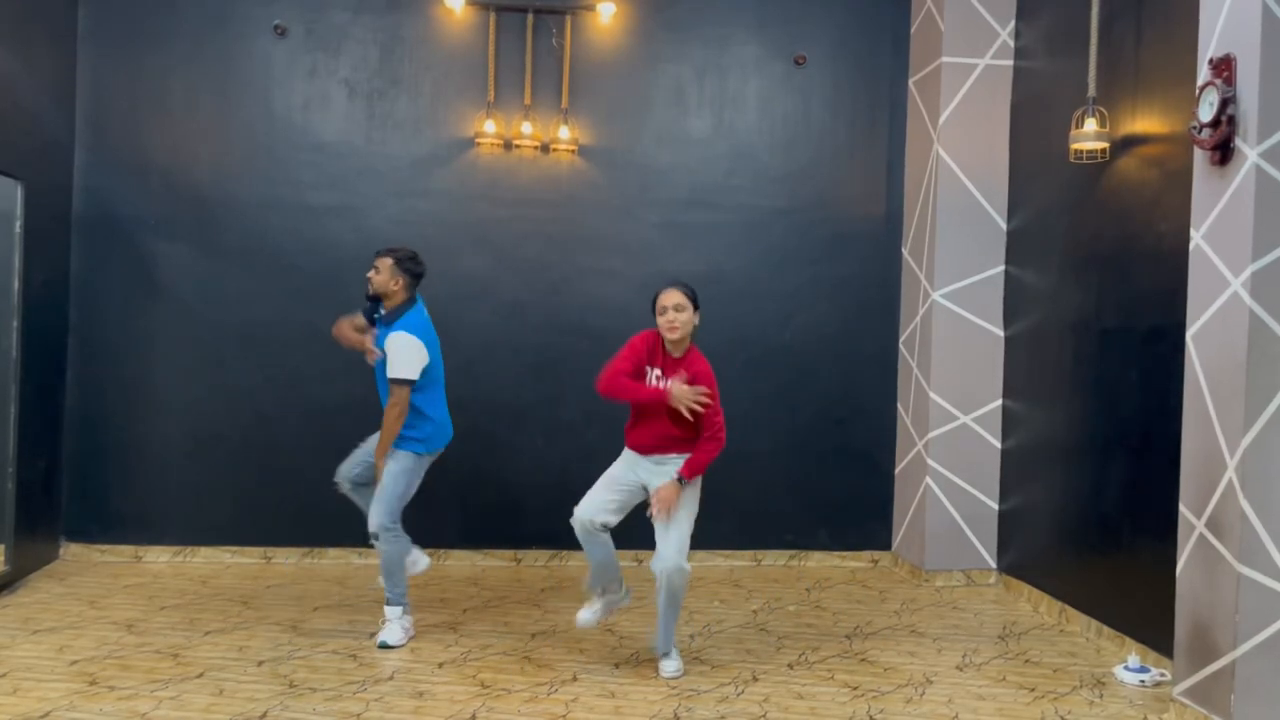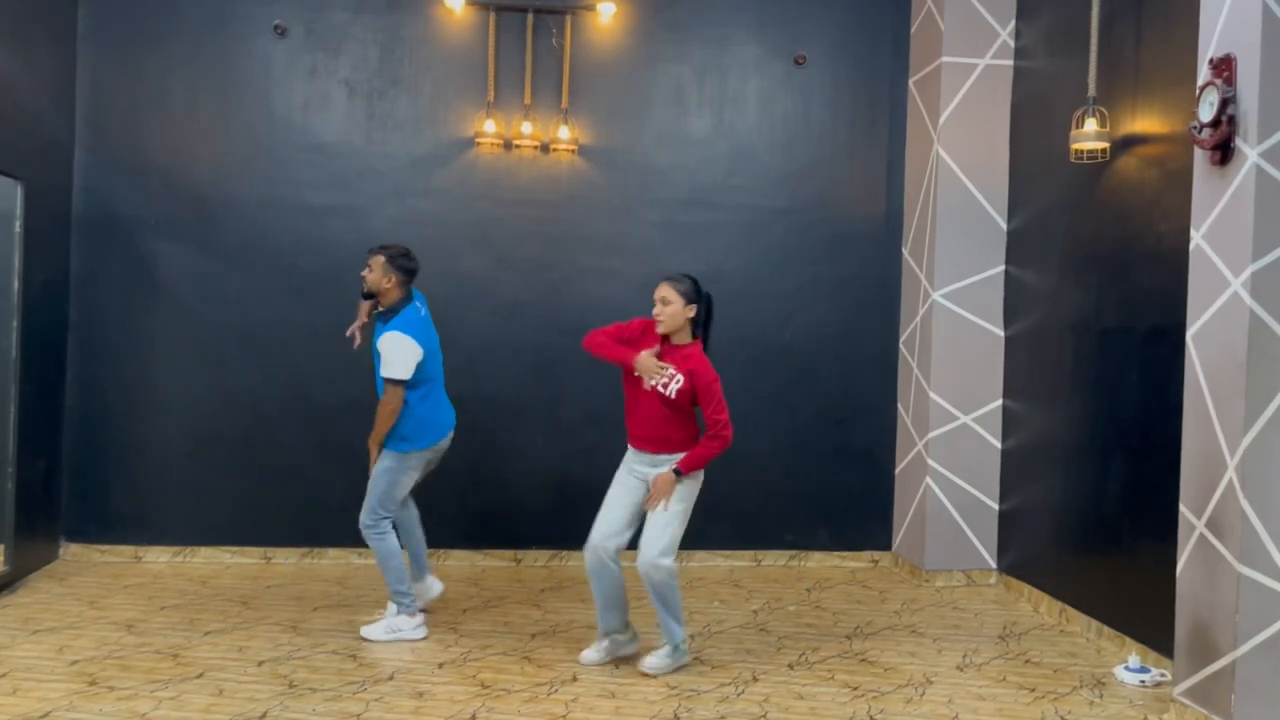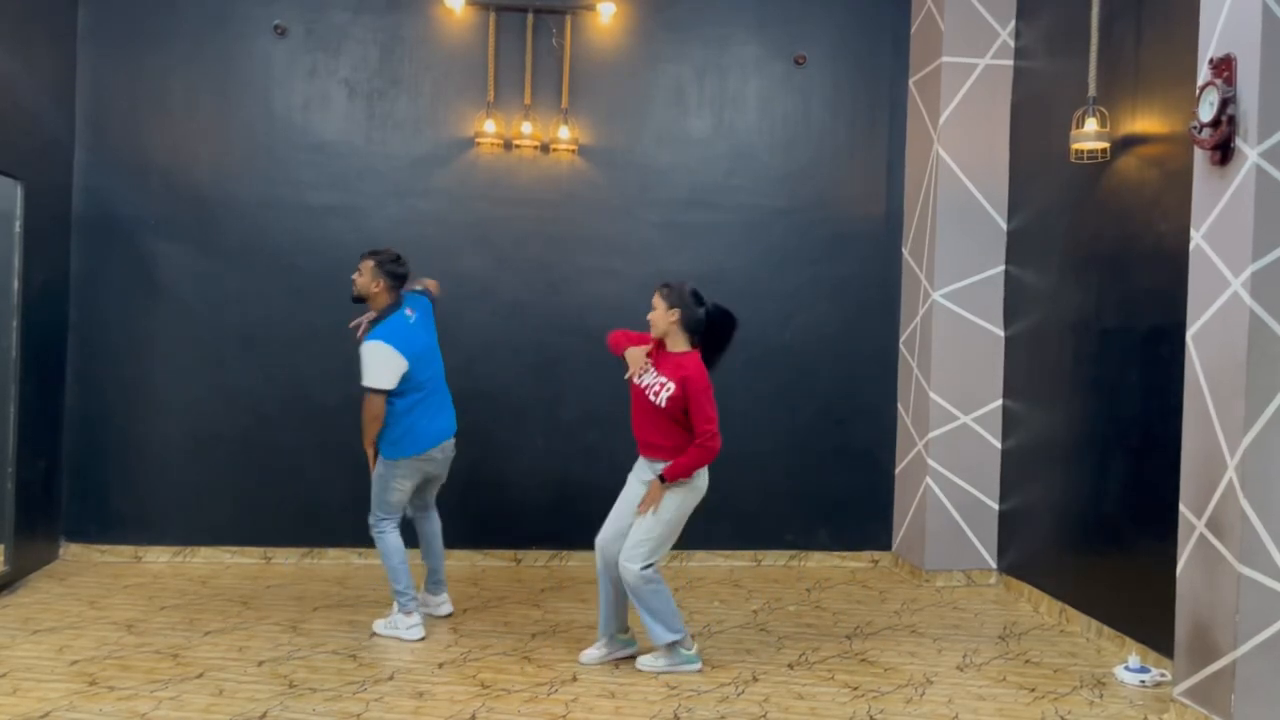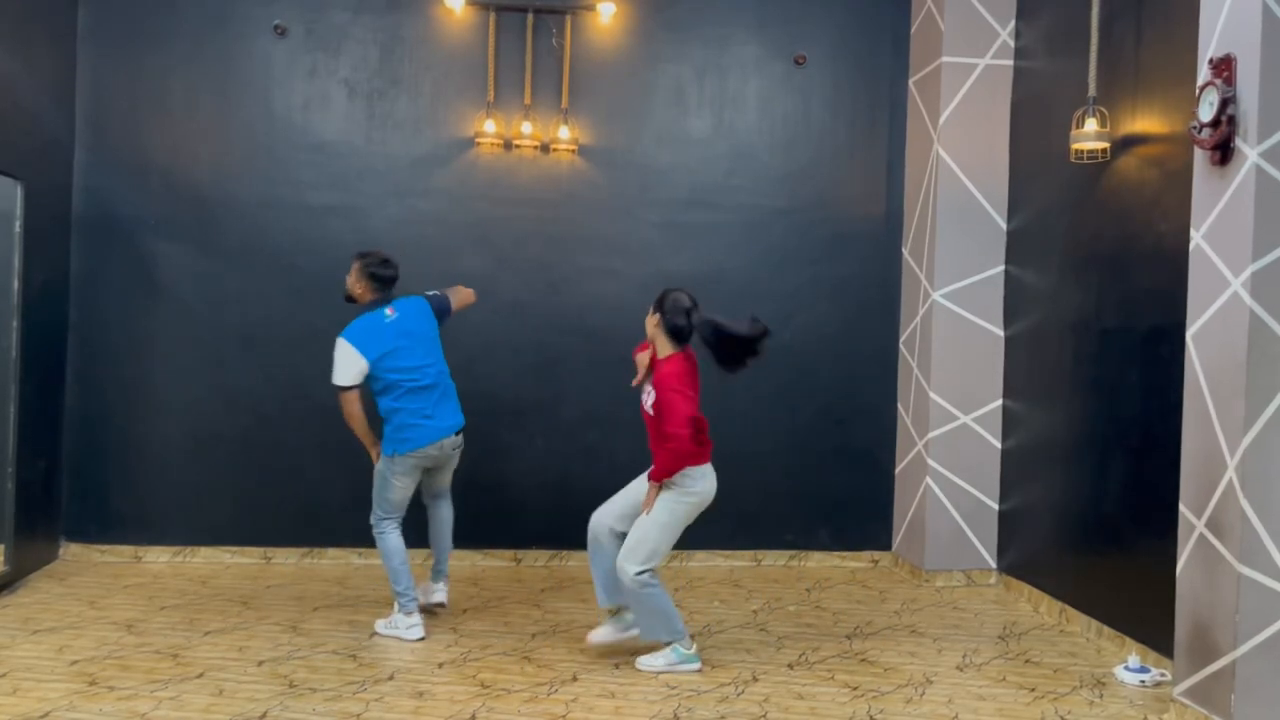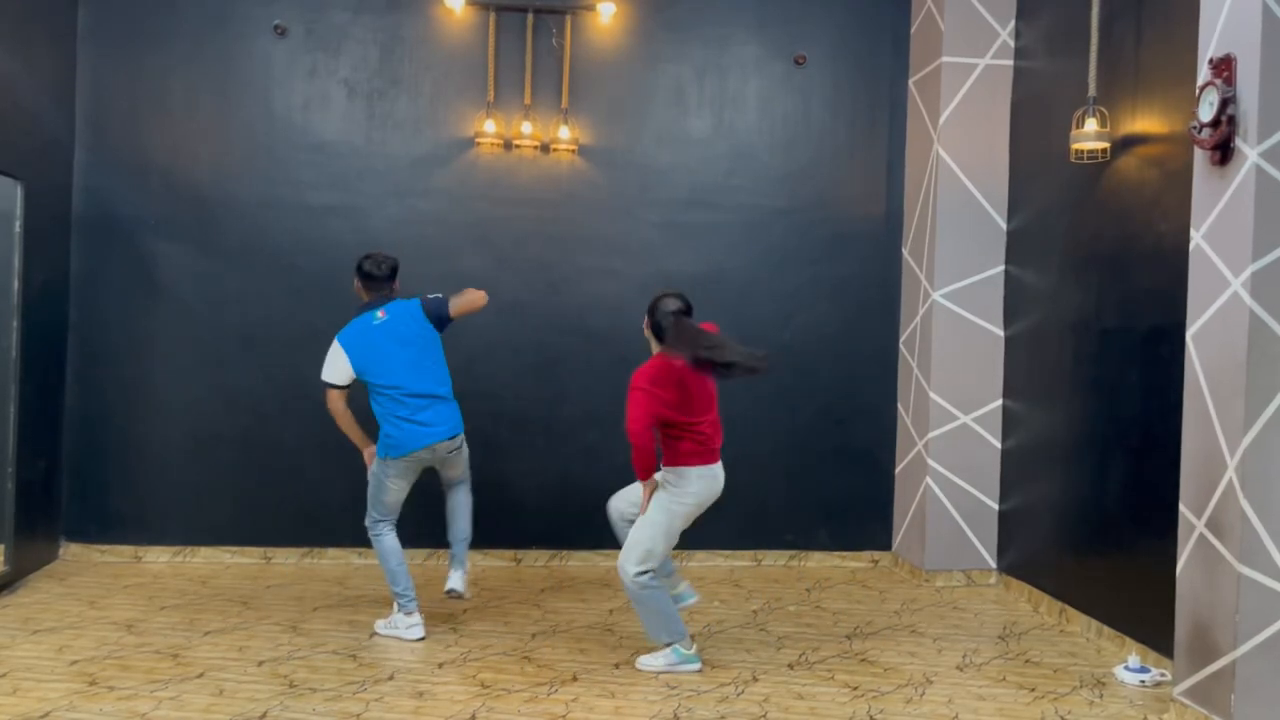
dt=0.1s
person 1, frame 1
left shoulder: (405, 337)
right shoulder: (396, 306)
left elbow: (398, 405)
right elbow: (342, 330)
left wrist: (381, 457)
right wrist: (356, 334)
left hip: (416, 440)
right hip: (404, 433)
left knee: (380, 522)
right knee: (348, 478)
left ankle: (399, 613)
right ankle: (405, 554)
person 1, frame 2
left shoulder: (398, 337)
right shoulder: (407, 298)
left elbow: (391, 403)
right elbow: (372, 298)
left wrist: (374, 447)
right wrist: (365, 312)
left hip: (413, 438)
right hip: (433, 430)
left knee: (374, 522)
right knee: (395, 501)
left ankle: (405, 613)
right ankle: (421, 581)
person 1, frame 3
left shoulder: (381, 345)
right shoulder: (417, 302)
left elbow: (374, 410)
right elbow: (429, 286)
left wrist: (370, 449)
right wrist: (377, 315)
left hip: (408, 446)
right hip: (445, 435)
left knee: (383, 523)
right knee: (423, 507)
left ankle: (407, 615)
right ankle: (436, 593)
person 1, frame 4
left shoulder: (351, 341)
right shoulder: (421, 306)
left elbow: (350, 405)
right elbow: (466, 295)
left wrist: (373, 447)
left hip: (407, 443)
right hip: (451, 432)
left knee: (386, 523)
right knee: (438, 497)
left ankle: (407, 615)
right ankle: (438, 583)
person 1, frame 5
left shoulder: (344, 340)
right shoulder: (418, 310)
left elbow: (334, 402)
right elbow: (478, 298)
left wrist: (365, 447)
right wrist: (456, 298)
left hip: (398, 446)
right hip: (447, 433)
left knee: (380, 525)
right knee: (459, 483)
left ankle: (406, 615)
right ankle: (457, 570)
person 2, frame 1
left shoulder: (700, 372)
right shoulder: (645, 343)
left elbow: (714, 437)
right elbow: (607, 384)
left wrist: (680, 482)
right wrist: (669, 395)
left hip: (678, 468)
right hip: (633, 460)
left knee: (672, 564)
right knee: (586, 518)
left ankle: (667, 648)
right ankle: (609, 590)
person 2, frame 2
left shoulder: (700, 368)
right shoulder: (645, 332)
left elbow: (721, 434)
right elbow: (593, 340)
left wrist: (676, 474)
right wrist: (634, 359)
left hip: (679, 468)
right hip: (635, 460)
left knee: (653, 559)
right knee: (600, 546)
left ankle: (675, 644)
right ankle: (616, 636)
person 2, frame 3
left shoulder: (692, 373)
right shoulder: (651, 344)
left elbow: (709, 443)
right elbow: (615, 337)
left wrist: (665, 481)
right wrist: (631, 349)
left hip: (680, 477)
right hip: (649, 467)
left knee: (635, 563)
right knee: (607, 547)
left ankle: (682, 649)
right ankle: (616, 638)
person 2, frame 4
left shoulder: (672, 373)
right shoulder: (668, 354)
left elbow: (677, 441)
right elbow: (651, 346)
left wrist: (654, 480)
right wrist: (647, 356)
left hip: (687, 481)
right hip: (669, 474)
left knee: (633, 565)
right knee: (602, 524)
left ankle: (681, 648)
right ankle: (623, 615)
person 2, frame 5
left shoulder: (649, 375)
right shoulder: (700, 349)
left elbow: (638, 436)
right elbow: (706, 331)
left wrist: (646, 481)
left hip: (686, 480)
right hip: (709, 473)
left knee: (634, 567)
right knee: (620, 509)
left ankle: (682, 649)
right ankle: (673, 587)
